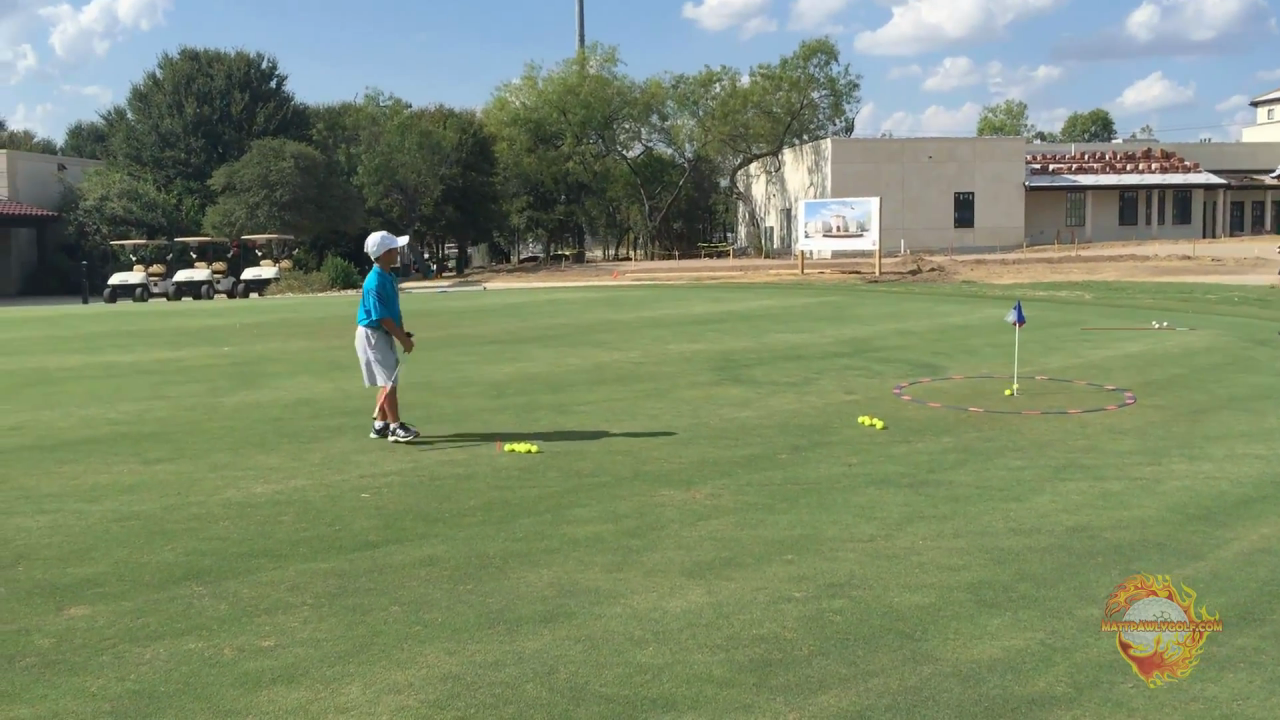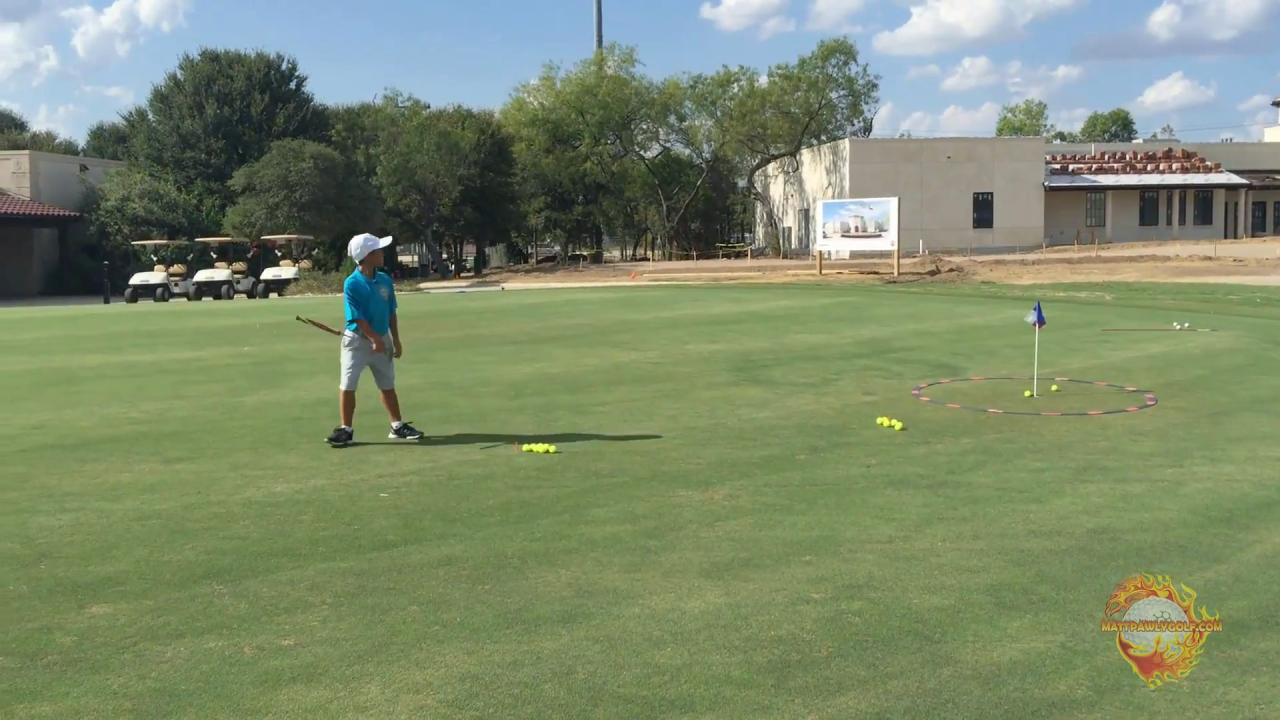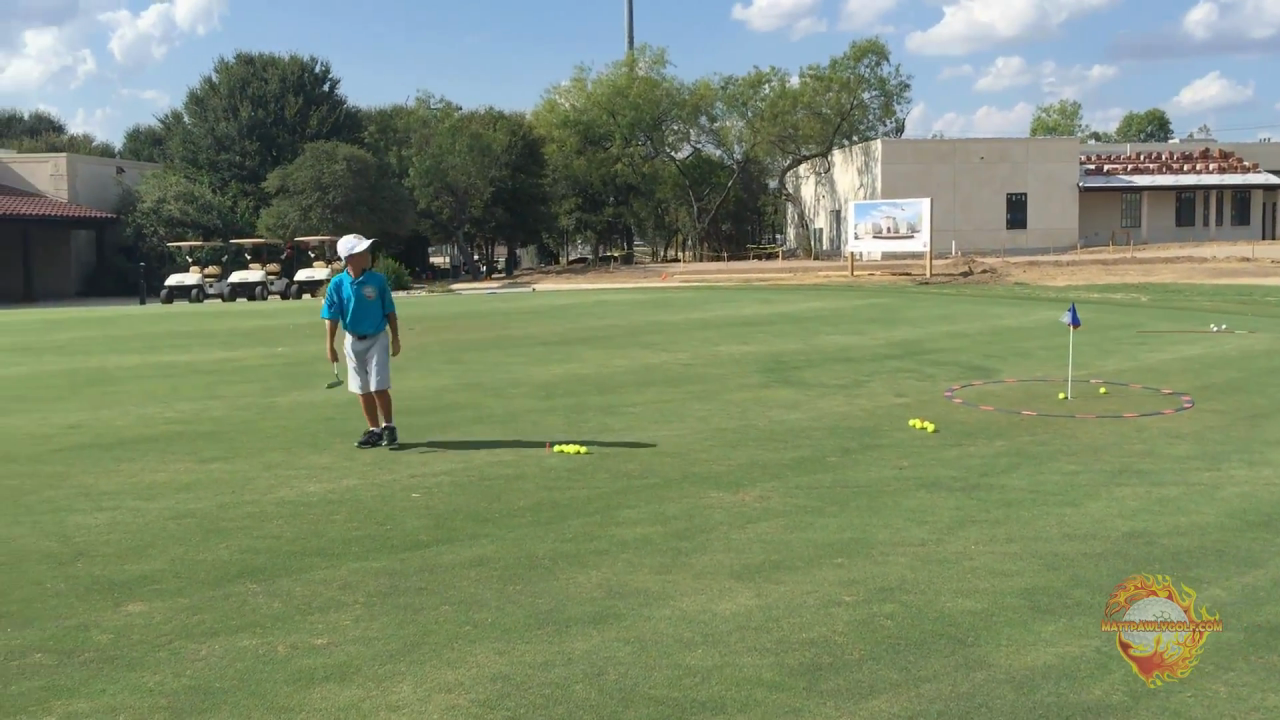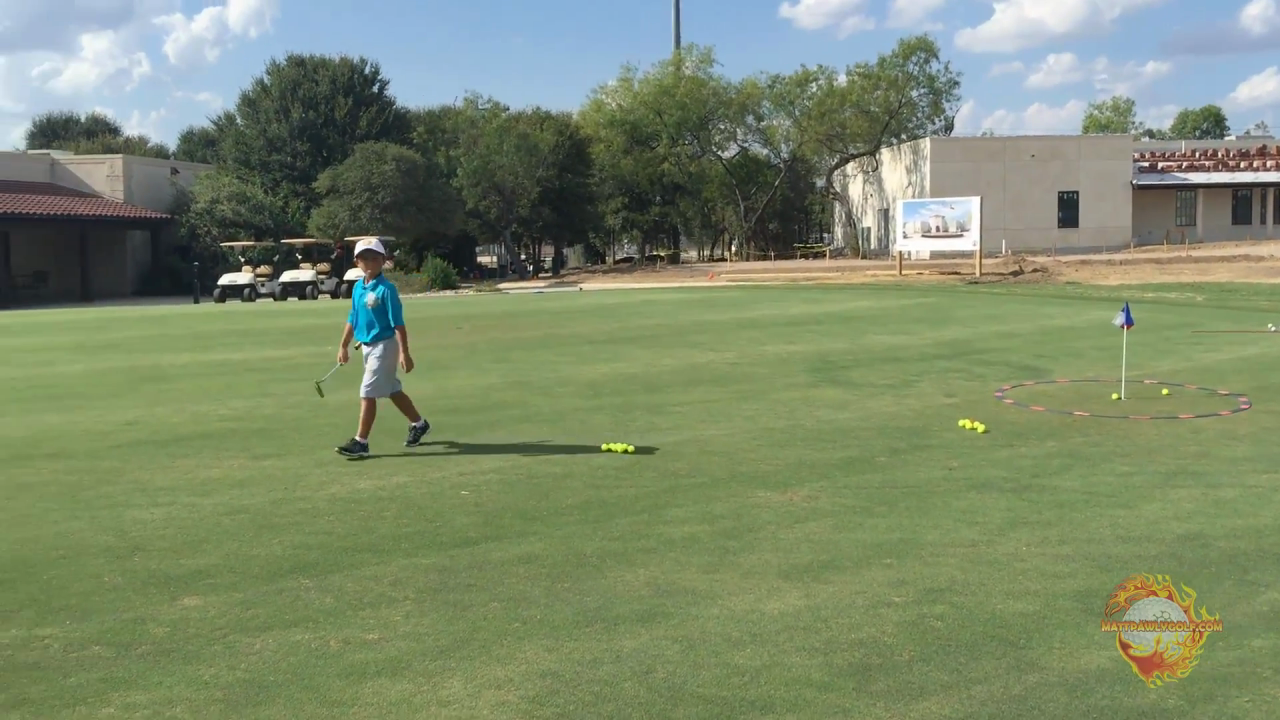
dt=0.3s
person 1, frame 1
left shoulder: (390, 277)
right shoulder: (376, 281)
right elbow: (382, 317)
left wrist: (402, 334)
right wrist: (402, 339)
left hip: (384, 336)
right hip: (372, 336)
left knee: (389, 382)
right knee: (387, 382)
left ankle: (381, 425)
right ankle: (395, 426)
person 1, frame 2
left shoulder: (384, 280)
right shoulder: (353, 283)
left elbow: (391, 312)
right elbow: (357, 318)
left wrist: (395, 340)
right wrist: (375, 339)
left hip: (382, 339)
right hip: (355, 339)
left knee: (388, 385)
right knee: (348, 386)
left ankle: (398, 426)
right ankle: (345, 429)
person 1, frame 3
left shoulder: (378, 280)
right shoulder: (337, 283)
left elbow: (390, 311)
right elbow: (332, 317)
left wrist: (395, 338)
right wrist: (330, 345)
left hip: (377, 339)
right hip: (354, 341)
left knee: (379, 386)
right knee: (363, 389)
left ankle: (388, 427)
right ankle: (374, 430)
person 1, frame 4
left shoulder: (386, 289)
right shoulder: (358, 286)
left elbow: (398, 324)
right elbow: (353, 319)
left wrist: (404, 353)
right wrist: (343, 345)
left hip: (383, 346)
right hip: (367, 346)
left knee: (368, 394)
right knee: (391, 391)
left ankle: (361, 441)
right ankle: (419, 424)
